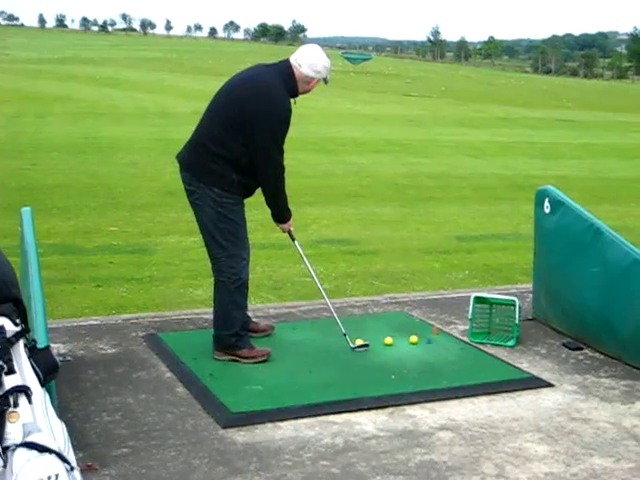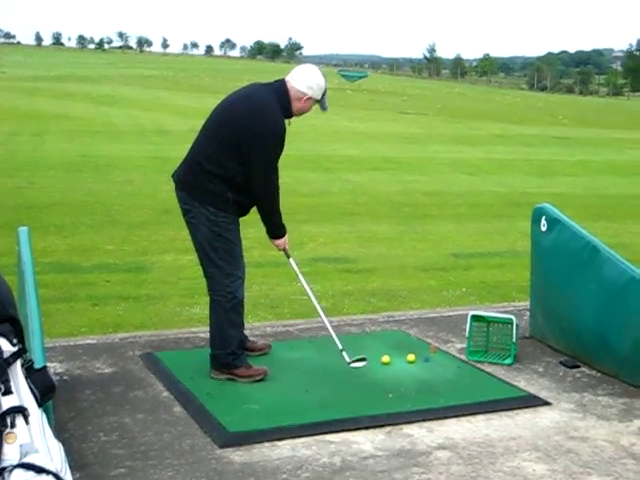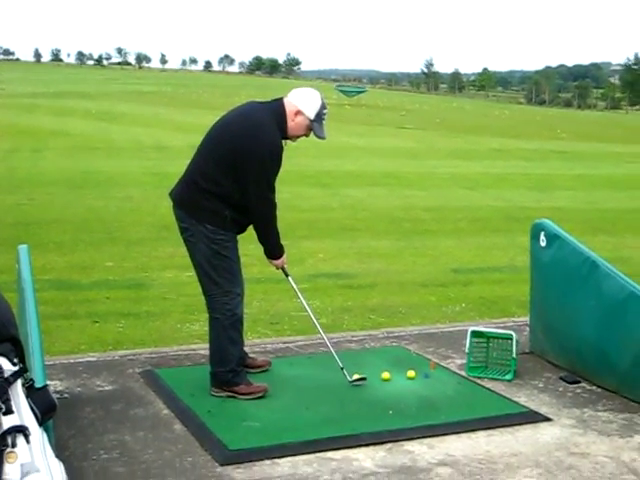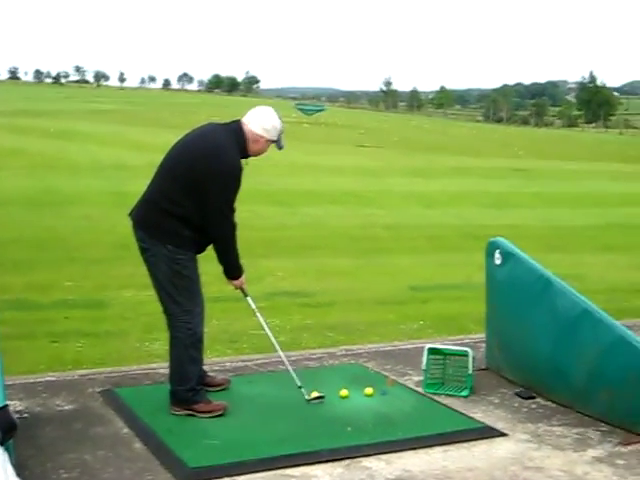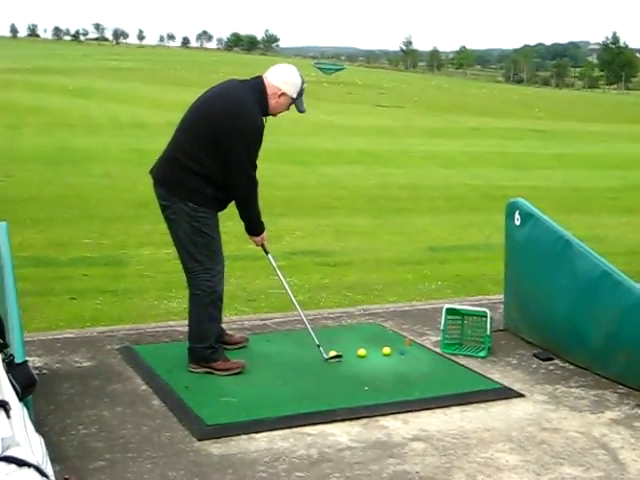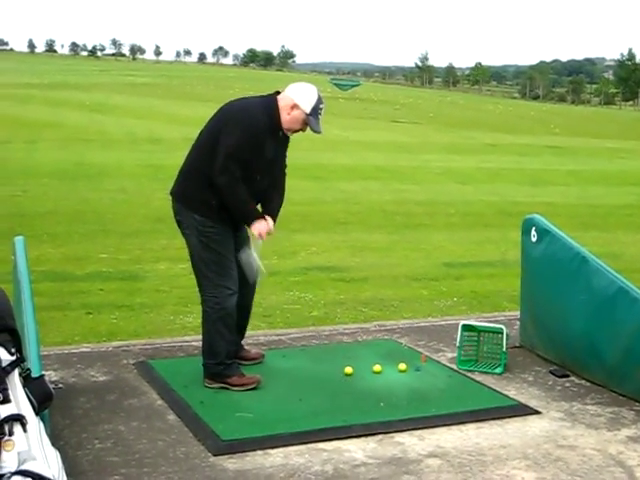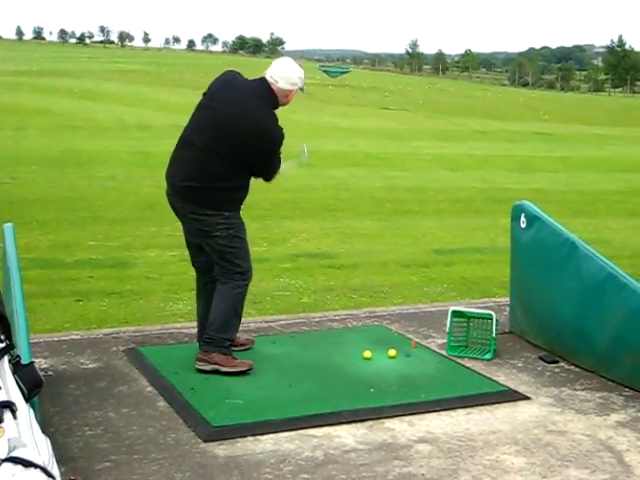
dt=0.7s
person 1, frame 1
left shoulder: (264, 77)
right shoulder: (272, 99)
right elbow: (269, 162)
right wrist: (282, 213)
left hip: (208, 170)
right hip: (213, 179)
left knee: (234, 255)
right knee: (232, 260)
left ankle: (237, 320)
right ankle: (229, 341)
person 1, frame 2
left shoulder: (260, 97)
right shoulder: (267, 118)
right elbow: (264, 179)
right wrist: (276, 229)
left hip: (204, 190)
right hip: (208, 198)
left knee: (230, 274)
right knee: (227, 279)
left ankle: (234, 339)
right ankle: (226, 360)
person 1, frame 3
left shoulder: (258, 116)
right shoulder: (264, 137)
right elbow: (261, 200)
right wrist: (274, 249)
left hip: (203, 207)
right hip: (205, 215)
left knee: (229, 292)
right knee: (226, 296)
left ankle: (234, 356)
right ankle: (226, 377)
person 1, frame 4
left shoulder: (216, 137)
right shoulder: (223, 159)
right elbow: (220, 221)
right wrist: (233, 270)
left hip: (162, 227)
right hip: (166, 236)
left knee: (188, 311)
right knee: (187, 315)
left ankle: (193, 375)
right ankle: (186, 396)
person 1, frame 5
left shoulder: (238, 93)
right shoulder: (245, 115)
right elbow: (242, 178)
right wrist: (255, 226)
left hip: (183, 184)
right hip: (186, 193)
left knee: (209, 268)
right knee: (207, 273)
left ankle: (212, 332)
right ankle: (204, 354)
person 1, frame 6
left shoulder: (275, 129)
right shoulder: (246, 118)
left elbow: (275, 177)
right elbow: (225, 173)
left wrist: (269, 217)
right wrist: (252, 218)
left hip: (224, 209)
right hip: (201, 209)
left knee: (243, 277)
right knee: (221, 288)
left ankle: (231, 347)
right ankle: (219, 369)
person 1, frame 7
left shoulder: (228, 81)
right shoulder: (265, 128)
right elbow: (266, 171)
right wrist: (255, 164)
left hip: (181, 187)
right hip: (212, 202)
left knee: (209, 268)
right knee: (235, 273)
left ankle: (216, 334)
right ankle: (213, 349)
